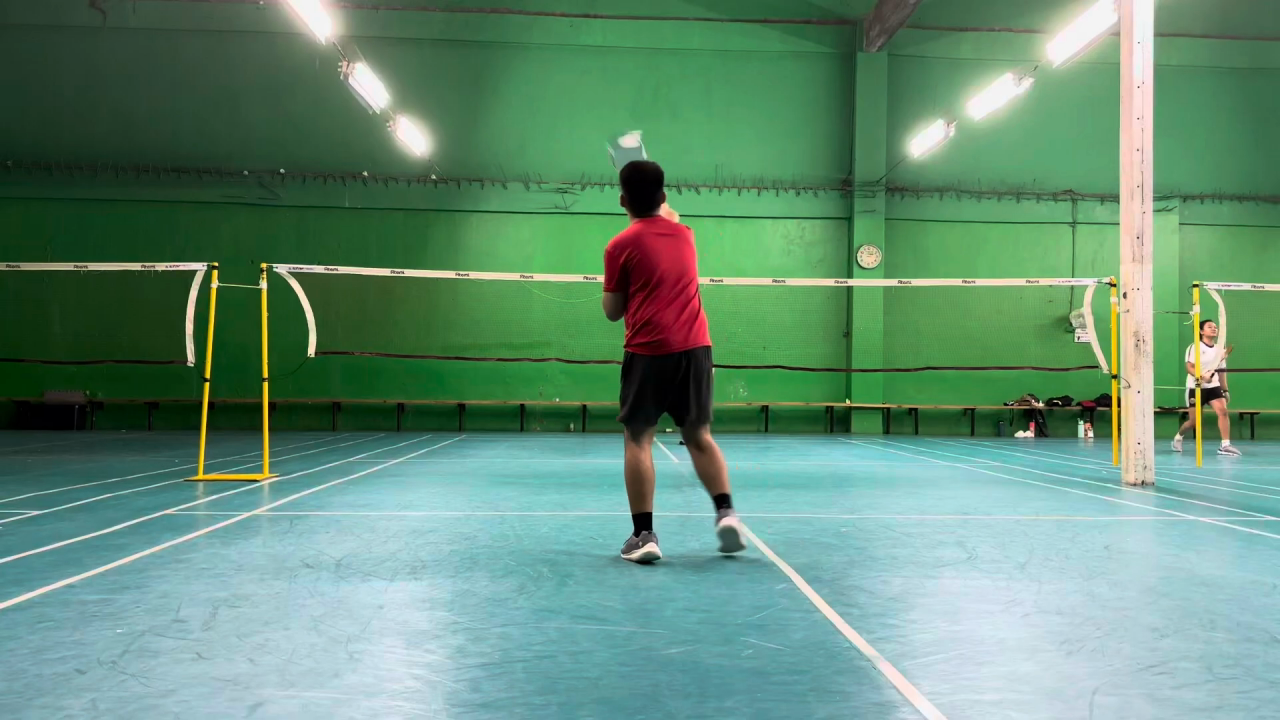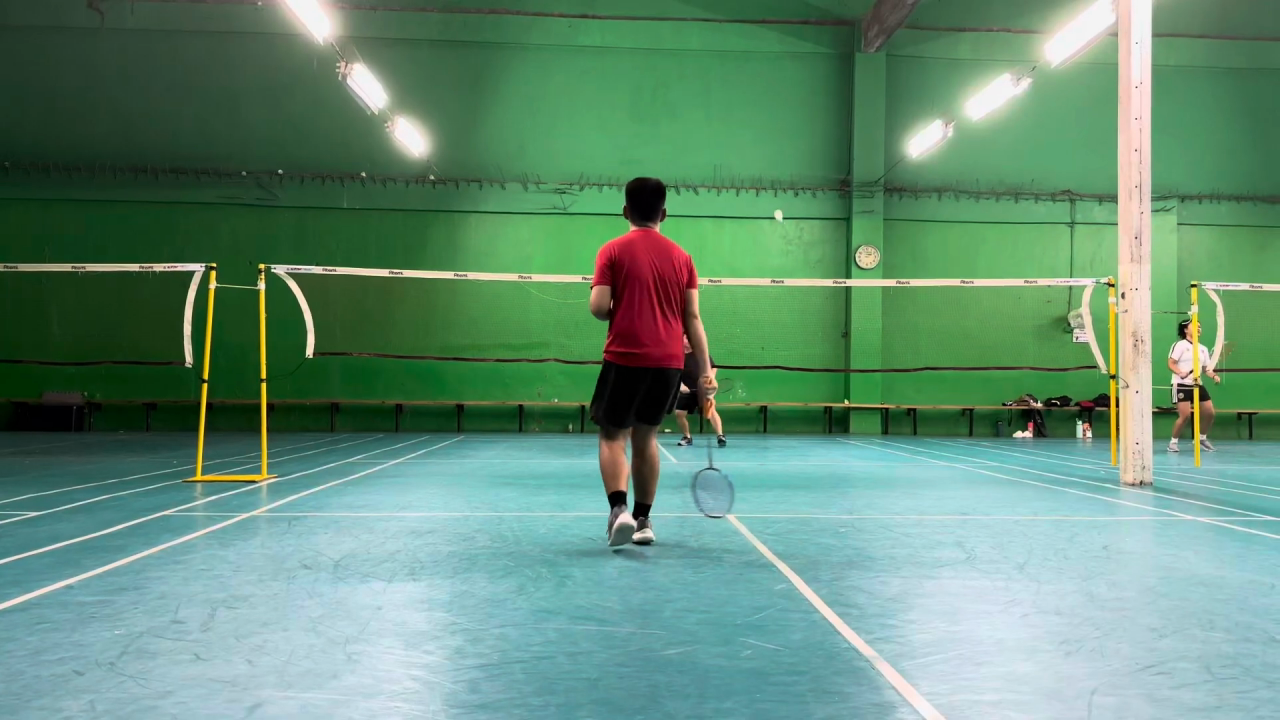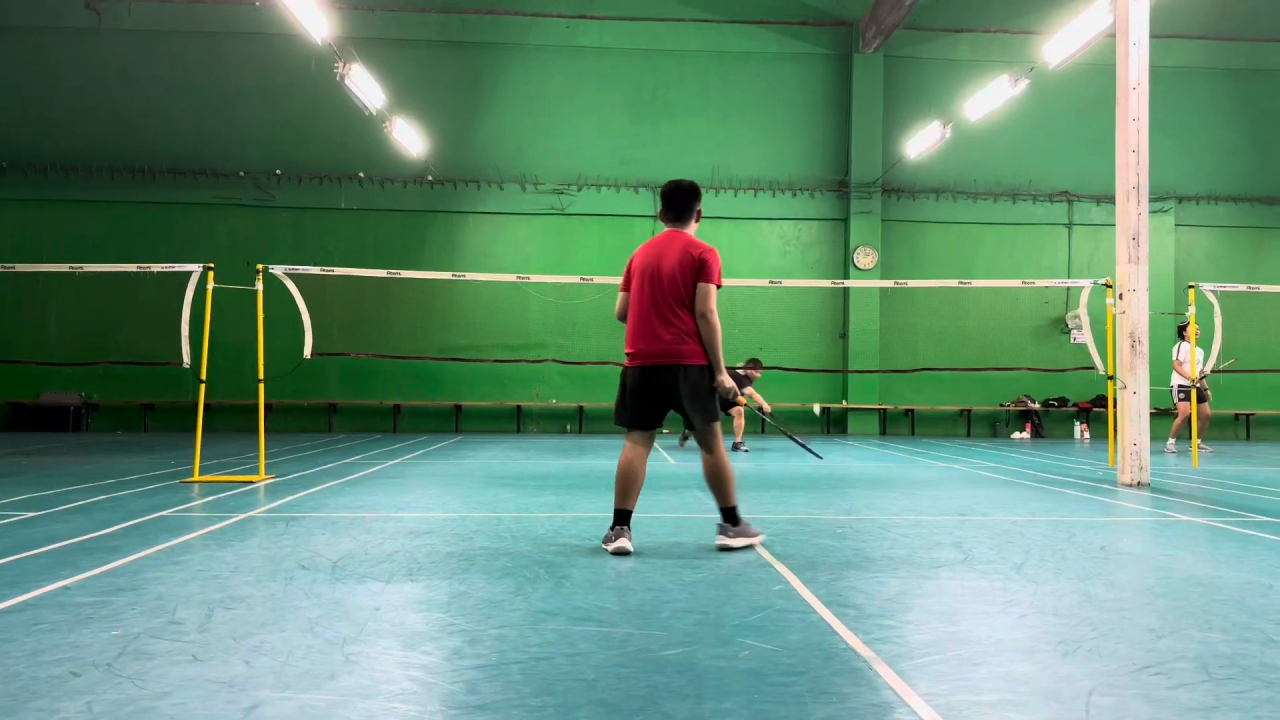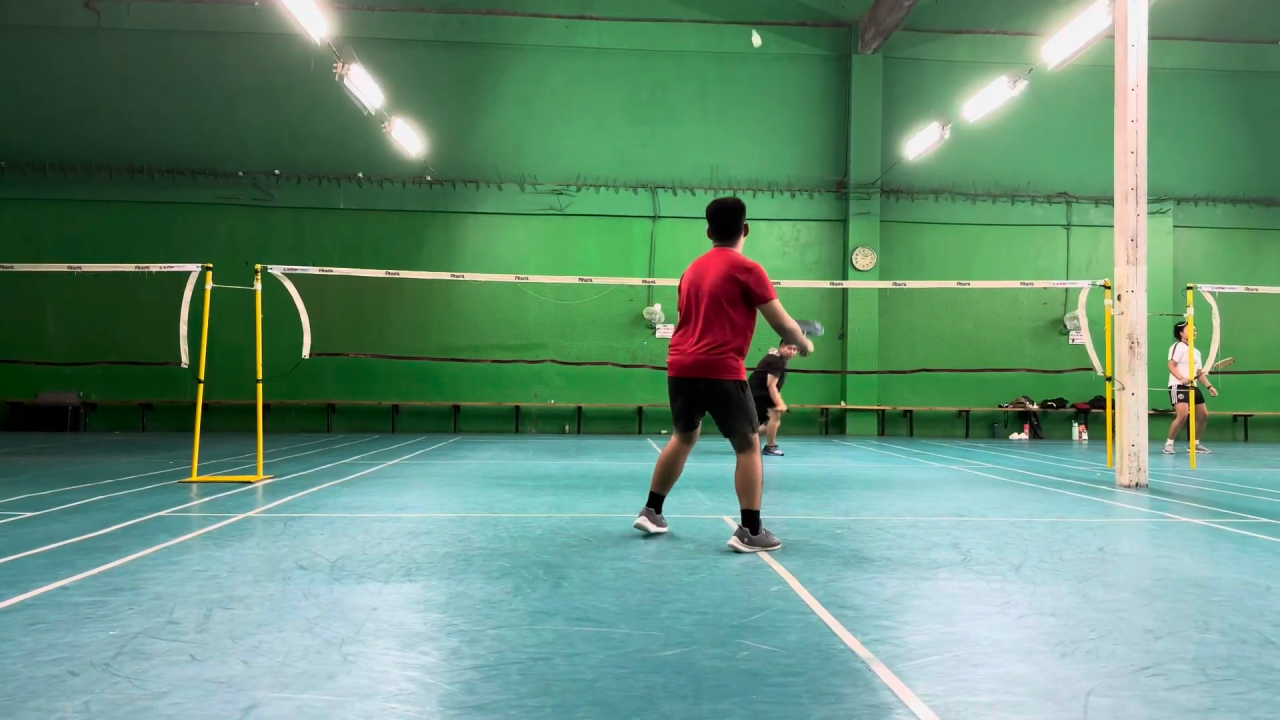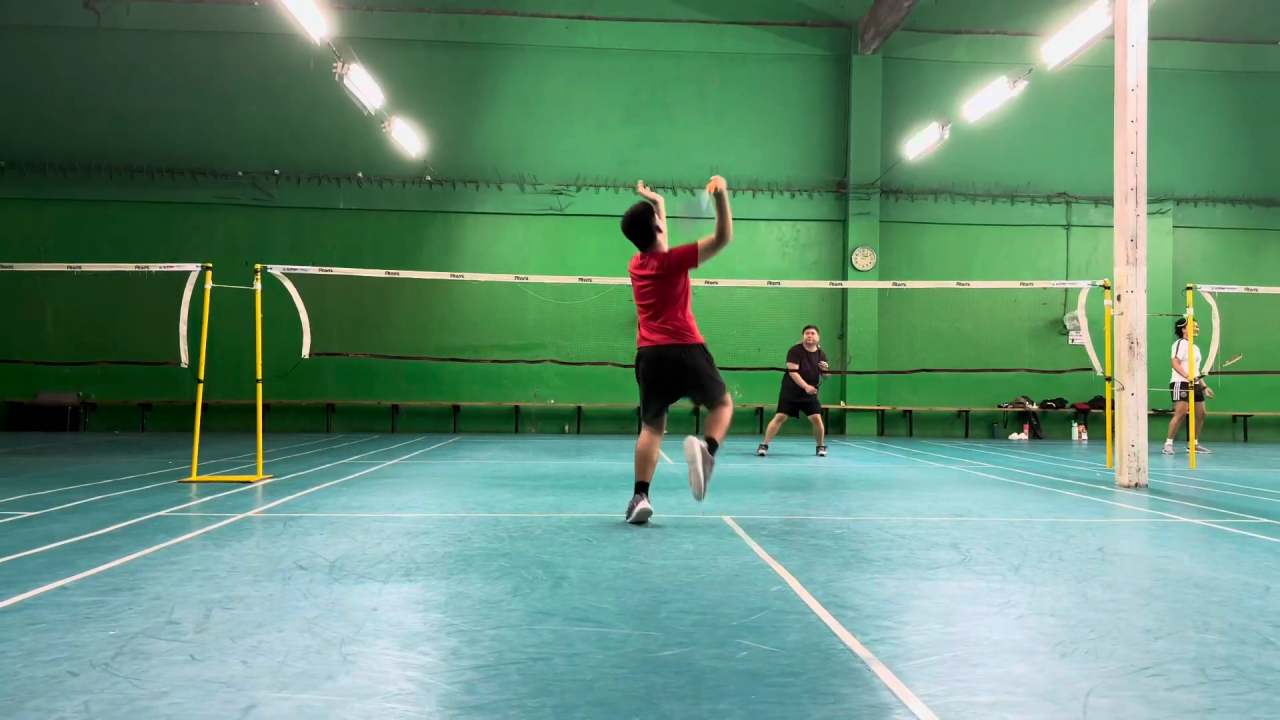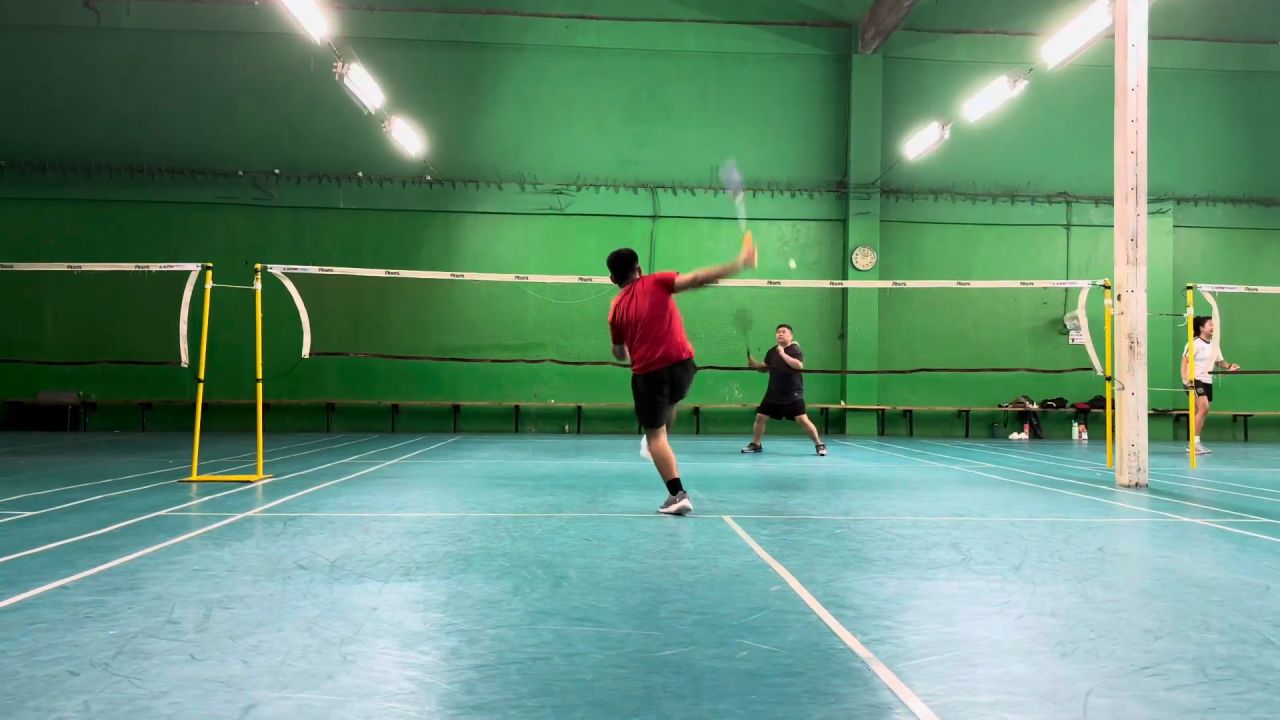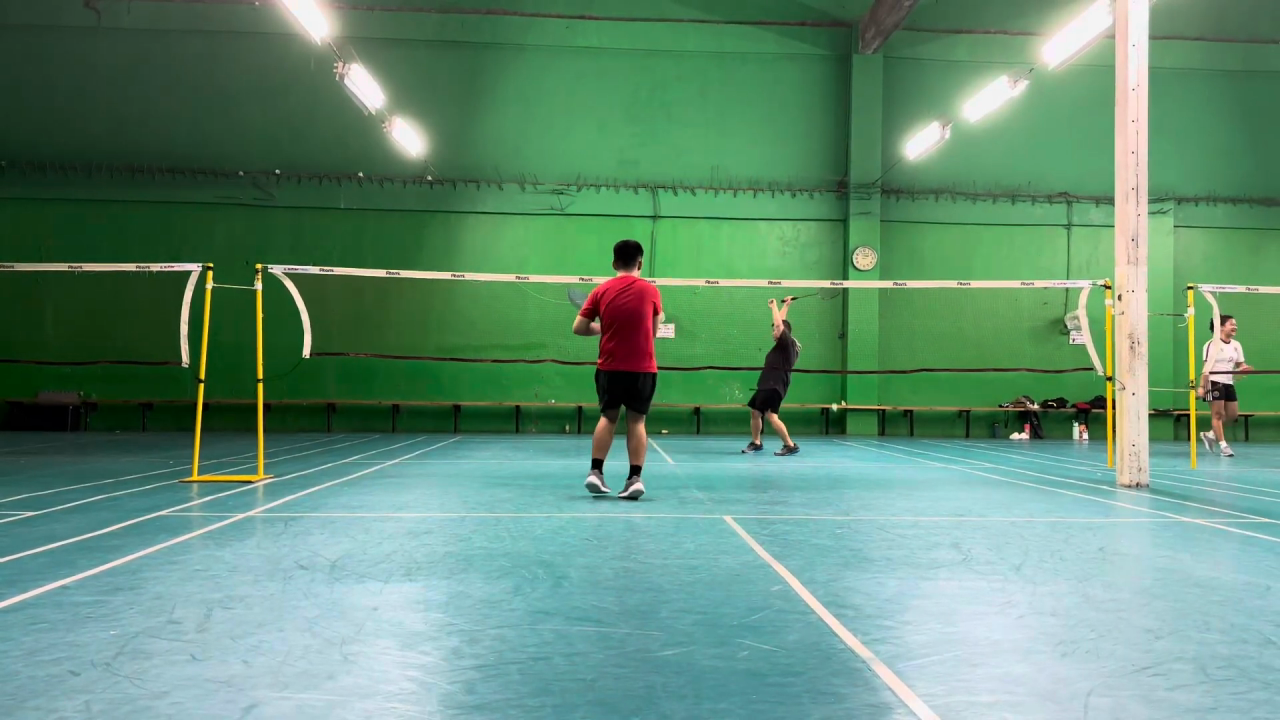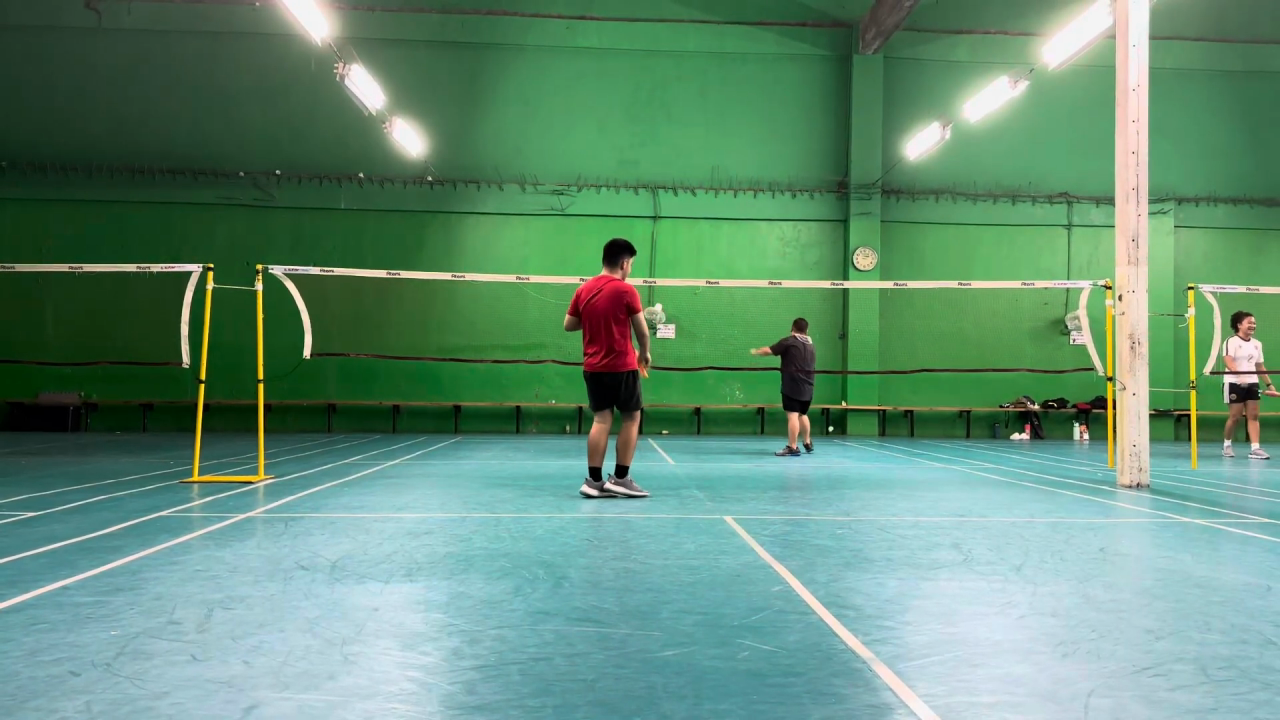
dt=0.5s
person 1, frame 1
left shoulder: (619, 246)
right shoulder: (683, 235)
left elbow: (612, 312)
right wrist: (666, 215)
left hip: (650, 351)
right hip: (696, 347)
left knee: (638, 439)
right knee: (699, 436)
left ankle: (643, 535)
right ankle: (726, 514)
person 1, frame 2
left shoulder: (613, 251)
right shoulder: (680, 256)
left elbow: (599, 307)
right elbow: (693, 317)
right wrist: (704, 371)
left hip: (626, 360)
right hip: (669, 362)
left knee: (611, 437)
right knee: (645, 437)
left ankle: (620, 510)
right ankle: (642, 520)
person 1, frame 3
left shoulder: (639, 254)
right shoulder: (703, 254)
left elbow: (622, 311)
right elbow: (706, 313)
right wrist: (720, 369)
left hip: (642, 362)
right hip: (687, 362)
left knee: (637, 443)
right knee: (711, 441)
left ankle: (620, 529)
right ankle: (732, 524)
person 1, frame 4
left shoulder: (692, 269)
right shoulder: (747, 271)
right elbow: (782, 324)
right wrist: (803, 343)
left hip: (681, 369)
right hip: (721, 372)
left knee: (683, 438)
right knee: (748, 446)
left ankle: (651, 510)
right ankle: (750, 530)
person 1, frame 5
left shoulder: (637, 263)
right shoulder: (672, 261)
left elbow: (654, 237)
right elbow: (721, 240)
left wrist: (655, 203)
right wrist: (721, 196)
left hip: (649, 353)
right hip: (684, 348)
left knee: (651, 427)
right knee: (721, 404)
left ankle: (641, 497)
right ankle: (707, 447)
person 1, frame 6
left shoulder: (616, 308)
right shoulder: (655, 283)
left elbow: (619, 354)
right elbow: (697, 279)
right wrist: (735, 265)
left hip: (647, 372)
right hip: (680, 363)
left knee: (656, 435)
right knee: (664, 410)
left ankle: (678, 495)
right ankle: (652, 439)
person 1, frame 7
left shoulder: (601, 291)
right shoulder: (651, 292)
left elbow: (578, 328)
left hip: (610, 368)
right hip: (643, 369)
left knee: (608, 417)
right knee: (637, 422)
left ankle: (596, 472)
right ankle: (635, 479)
person 1, frame 8
left shoulder: (583, 290)
right shoulder: (626, 291)
left elbow: (569, 325)
right elbow: (642, 333)
right wrist: (645, 353)
left hip: (594, 368)
right hip: (622, 367)
left knee: (601, 421)
right knee: (631, 419)
left ankle: (594, 481)
right ankle: (620, 479)
